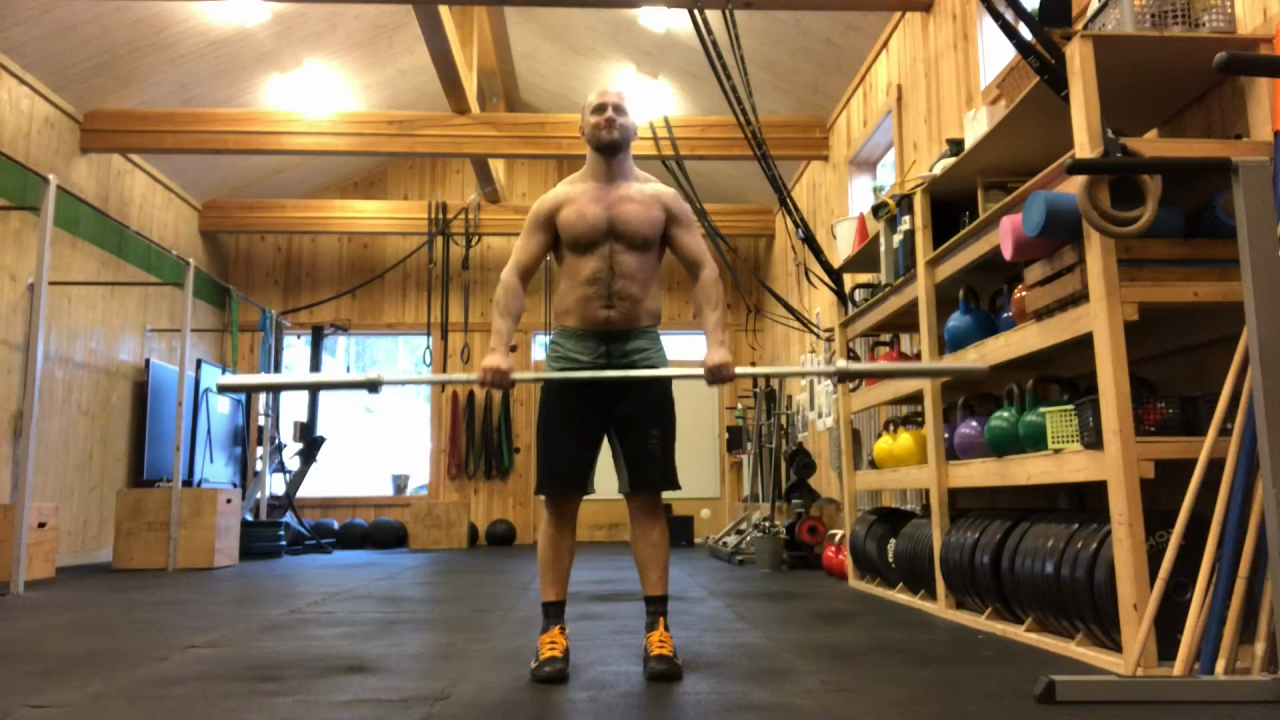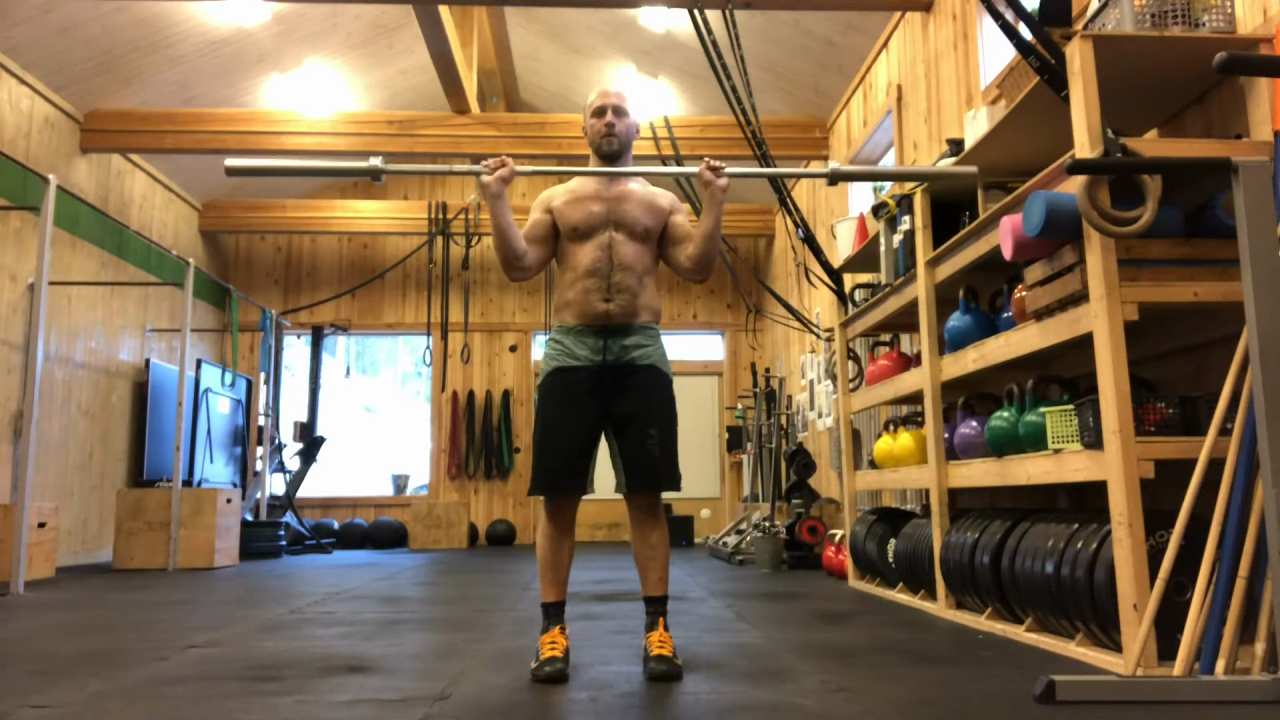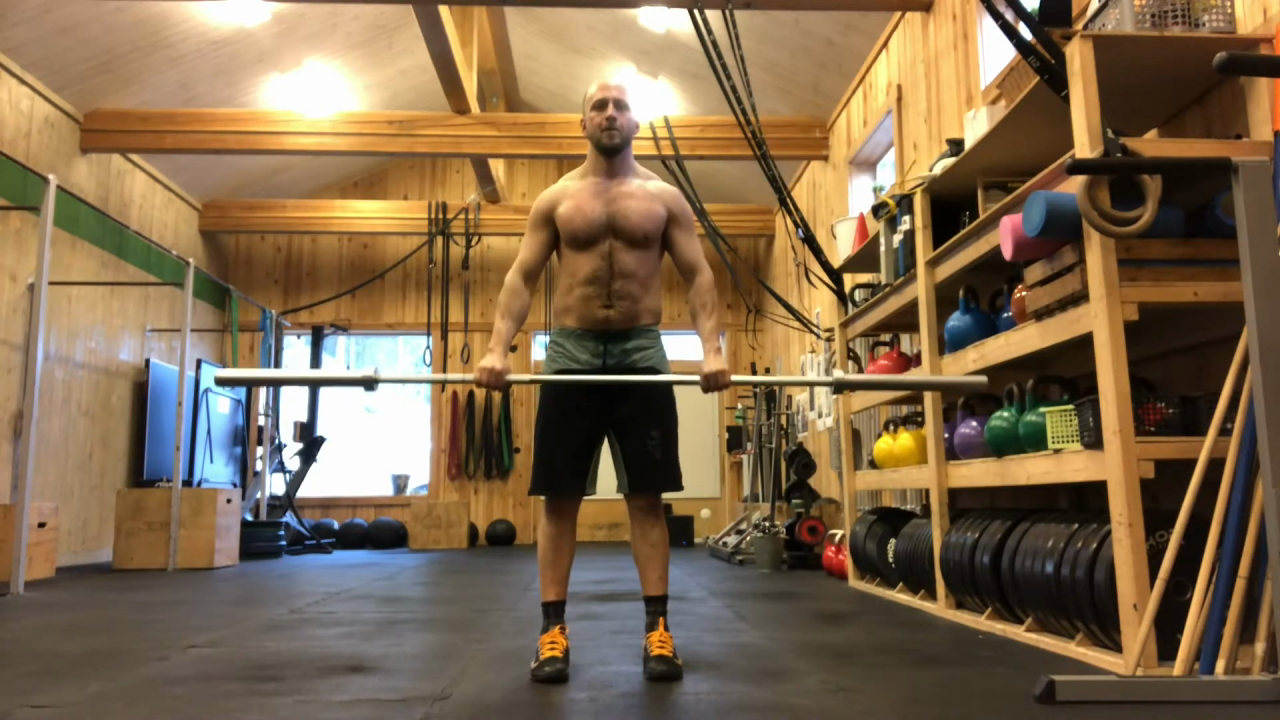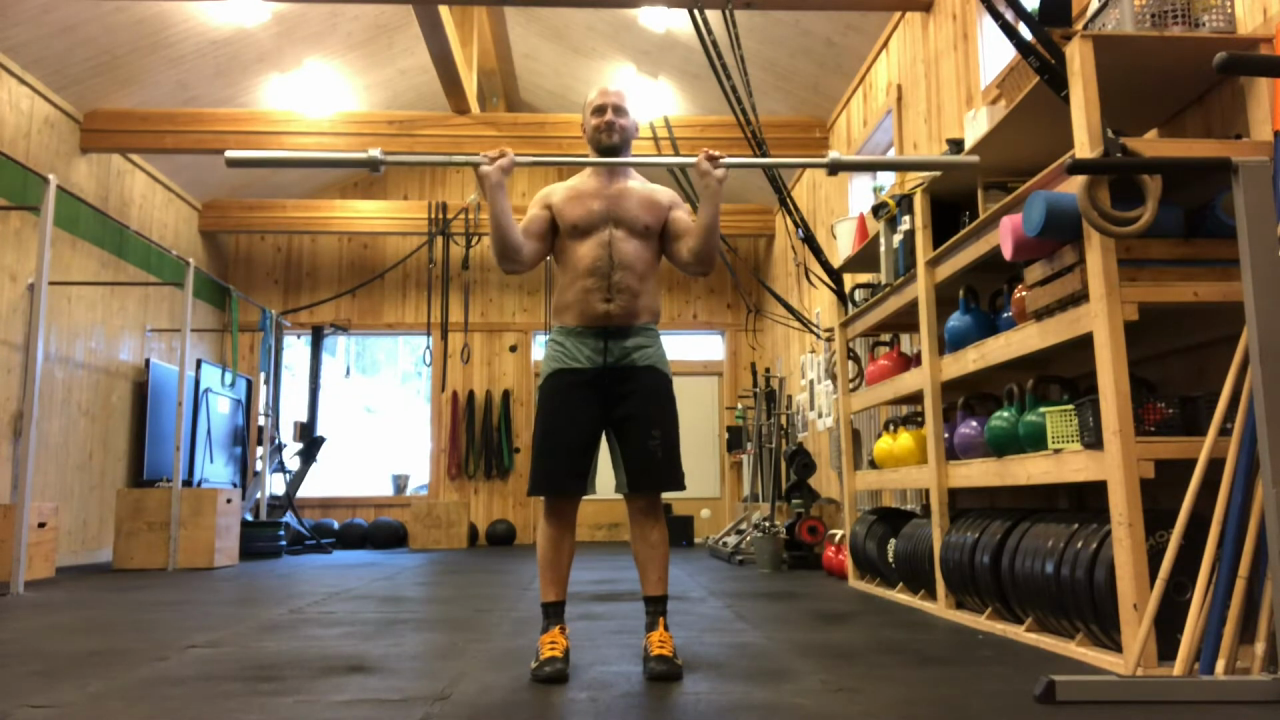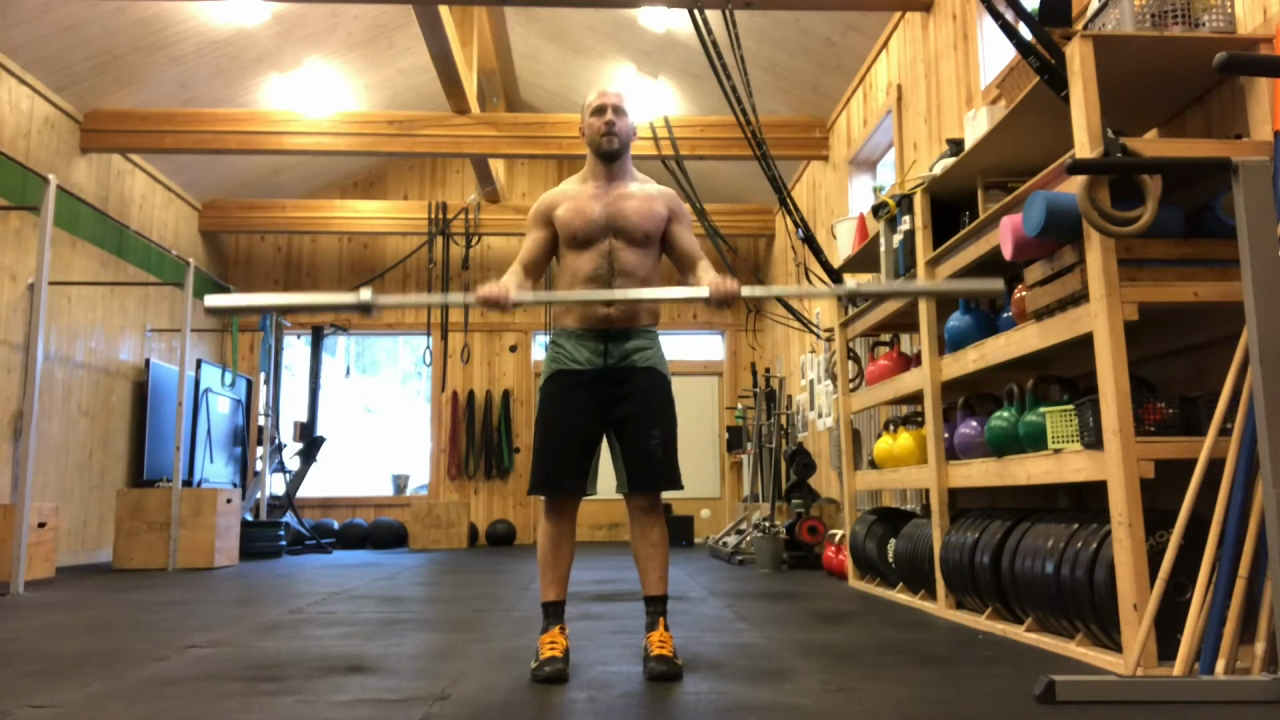
dt=1s
person 1, frame 1
left shoulder: (664, 199)
right shoulder: (555, 201)
left elbow: (703, 268)
right elbow: (516, 274)
left wrist: (716, 341)
right wrist: (498, 346)
left hip: (641, 355)
right hip: (572, 355)
left knee: (647, 495)
right knee: (560, 497)
left ankle: (657, 627)
right ankle: (553, 629)
person 1, frame 2
left shoulder: (663, 199)
right shoulder: (555, 198)
left elbow: (697, 267)
right elbow: (518, 266)
left wrist: (713, 198)
right wrist: (496, 197)
left hip: (640, 353)
right hip: (571, 353)
left knee: (646, 495)
right knee: (558, 496)
left ankle: (657, 628)
right ankle: (553, 630)
person 1, frame 3
left shoulder: (666, 198)
right shoulder: (555, 199)
left elbow: (698, 275)
right elbow: (521, 276)
left wrist: (712, 349)
right wrist: (497, 347)
left hip: (641, 354)
right hip: (571, 354)
left knee: (647, 497)
right knee: (560, 498)
left ankle: (657, 629)
right ankle: (553, 630)
person 1, frame 4
left shoulder: (662, 196)
right shoulder: (555, 196)
left elbow: (700, 263)
right elbow: (513, 259)
left wrist: (710, 192)
right wrist: (496, 189)
left hip: (640, 353)
right hip: (571, 353)
left knee: (646, 496)
right knee: (559, 497)
left ankle: (657, 628)
right ankle: (553, 630)
person 1, frame 5
left shoulder: (663, 200)
right shoulder: (554, 202)
left elbow: (693, 263)
right elbow: (527, 271)
left wrist: (716, 282)
right wrist: (503, 288)
left hip: (639, 355)
right hip: (570, 356)
left knee: (646, 496)
right knee: (559, 497)
left ankle: (657, 628)
right ankle: (552, 630)
